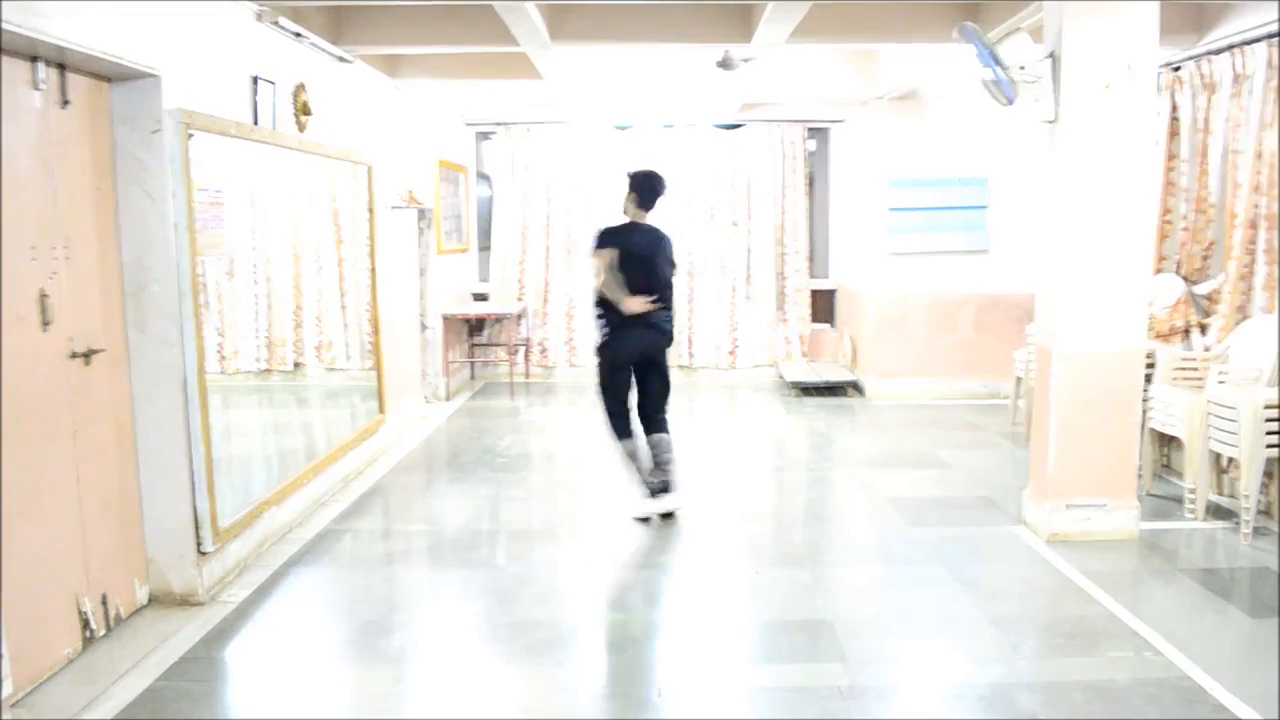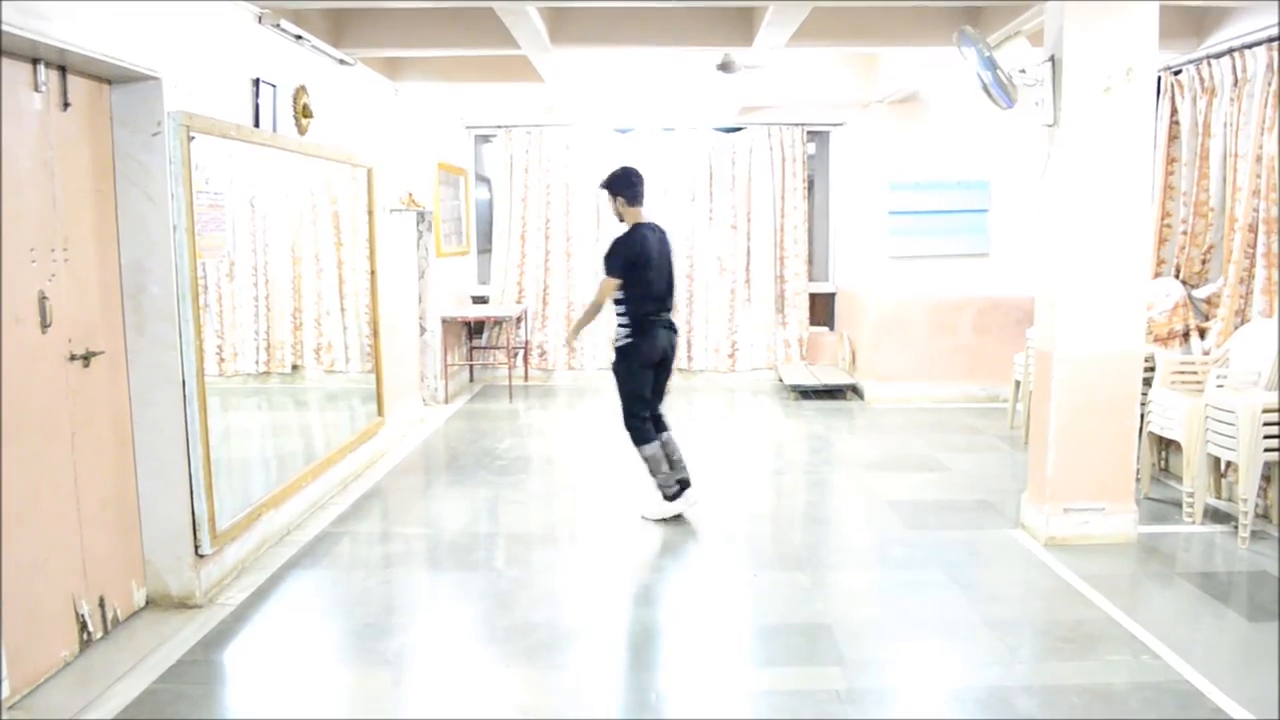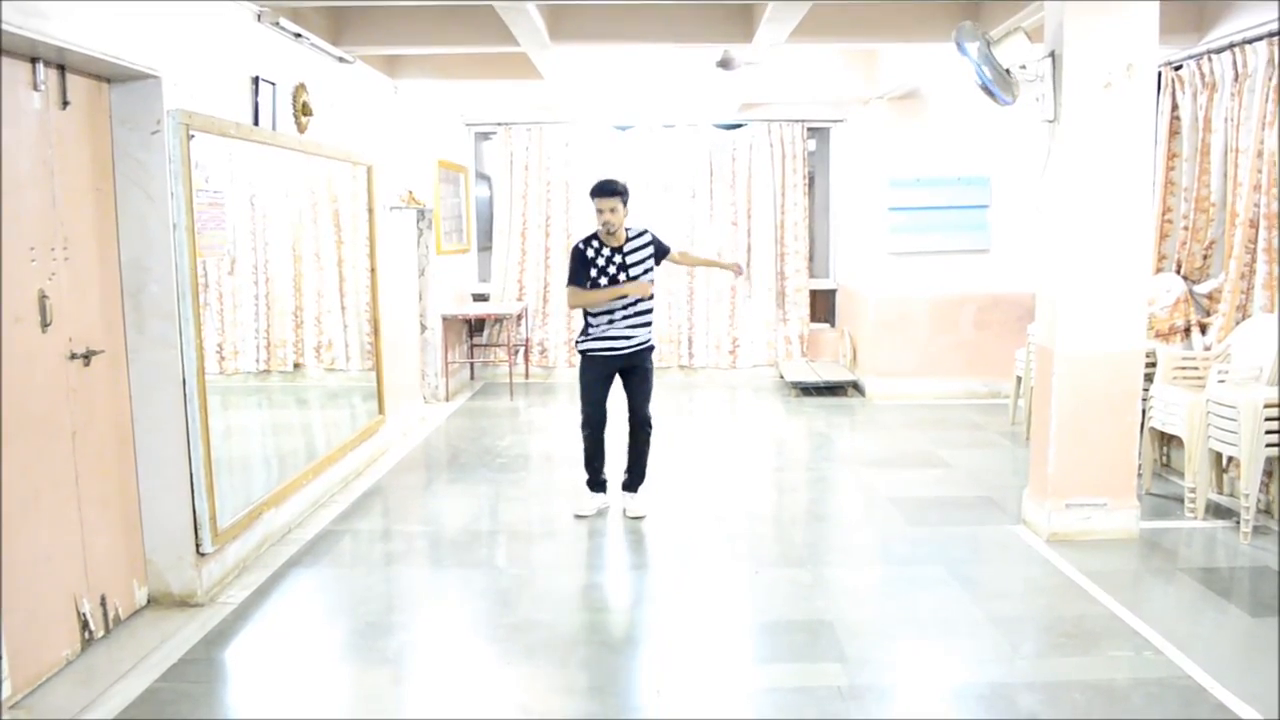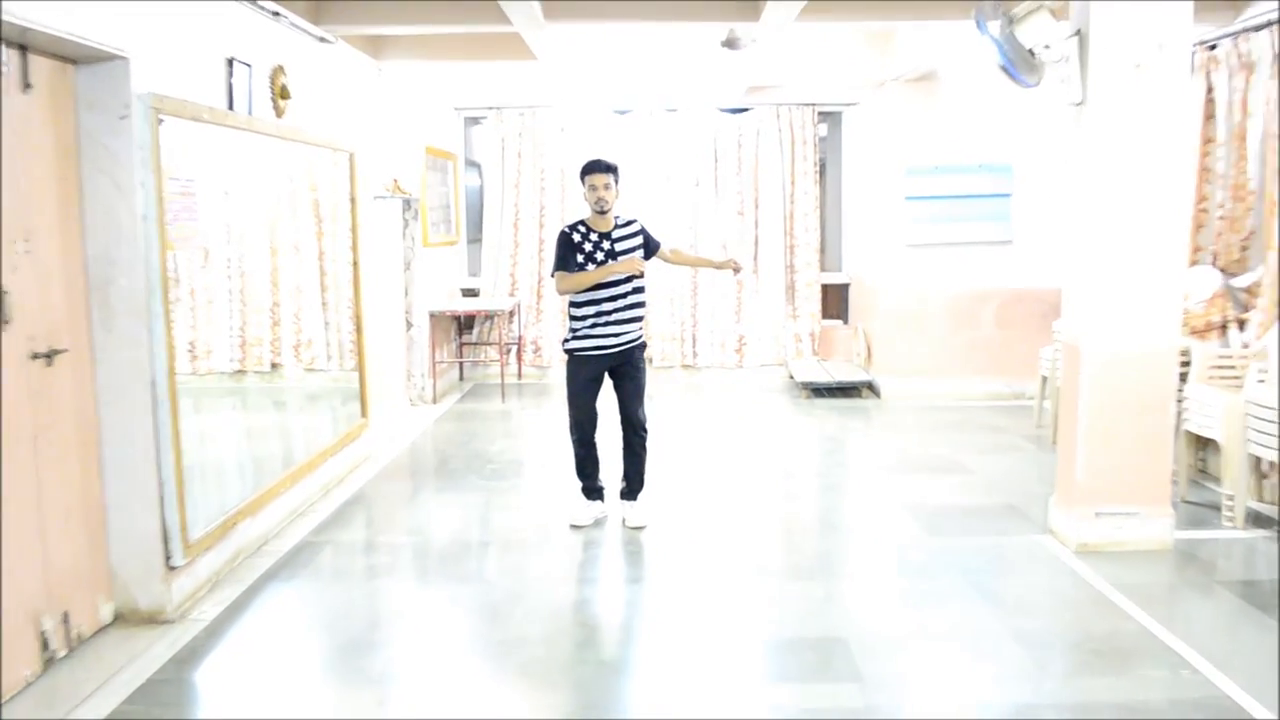
dt=0.7s
person 1, frame 1
left shoulder: (610, 236)
right shoulder: (662, 240)
left elbow: (601, 273)
left wrist: (622, 299)
left hip: (618, 339)
right hip: (657, 335)
left knee: (618, 414)
right knee: (655, 415)
left ankle: (657, 492)
person 1, frame 2
left shoulder: (623, 245)
right shoulder: (658, 235)
left elbow: (604, 297)
left wrist: (576, 329)
left hip: (637, 344)
right hip: (663, 336)
left knee: (638, 421)
right knee: (652, 414)
left ankle: (672, 495)
right ankle: (681, 486)
person 1, frame 3
left shoulder: (644, 239)
right shoulder: (583, 251)
left elbow: (677, 255)
right elbow: (574, 300)
right wrist: (624, 290)
left hip: (638, 349)
right hip: (597, 351)
left knee: (640, 420)
right knee: (592, 422)
person 1, frame 4
left shoulder: (634, 230)
right shoulder: (570, 236)
left elbow: (667, 253)
right elbow: (562, 285)
left wrist: (716, 264)
right wrist: (615, 267)
left hip: (629, 347)
right hip: (585, 350)
left knee: (635, 424)
right knee: (581, 427)
left ankle: (631, 499)
right ankle: (592, 498)
